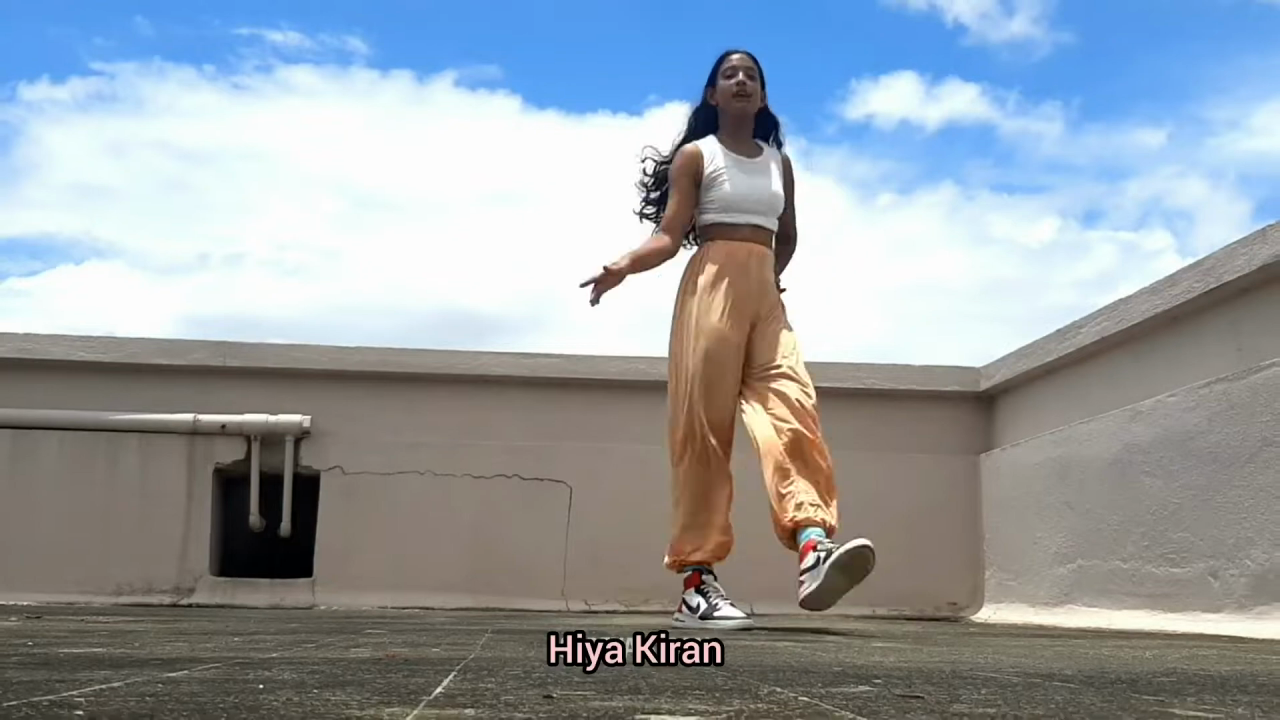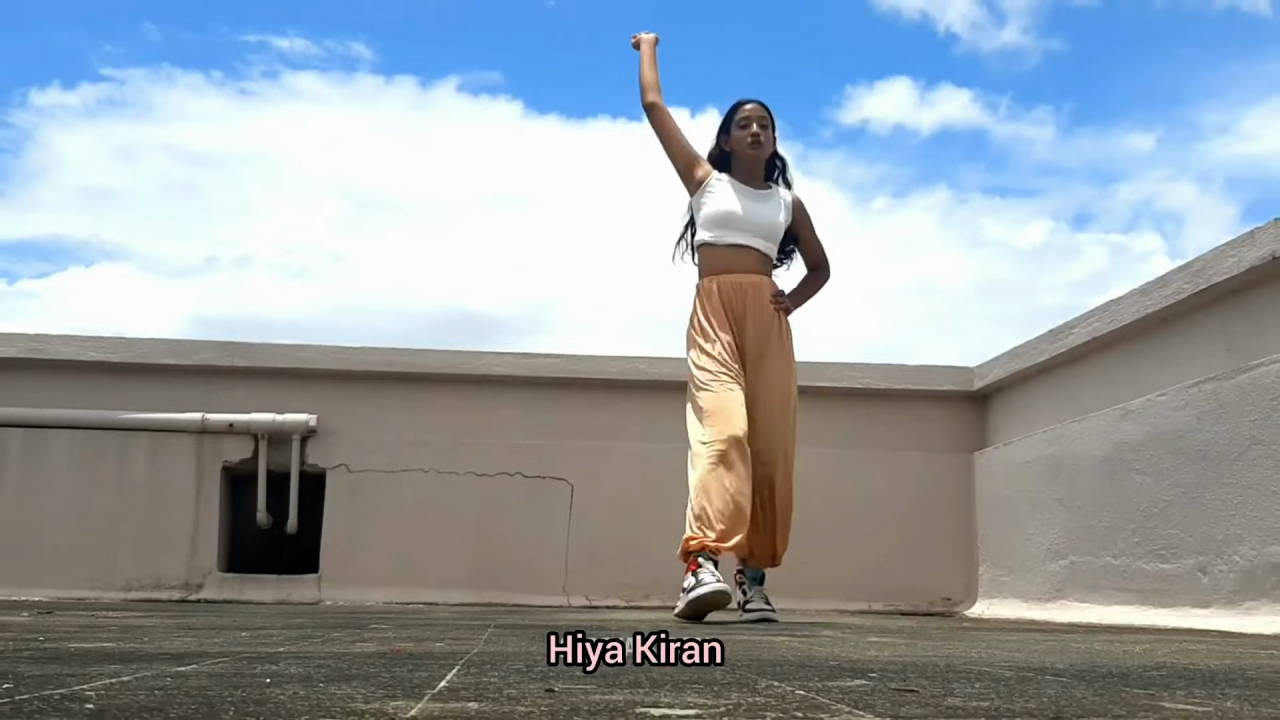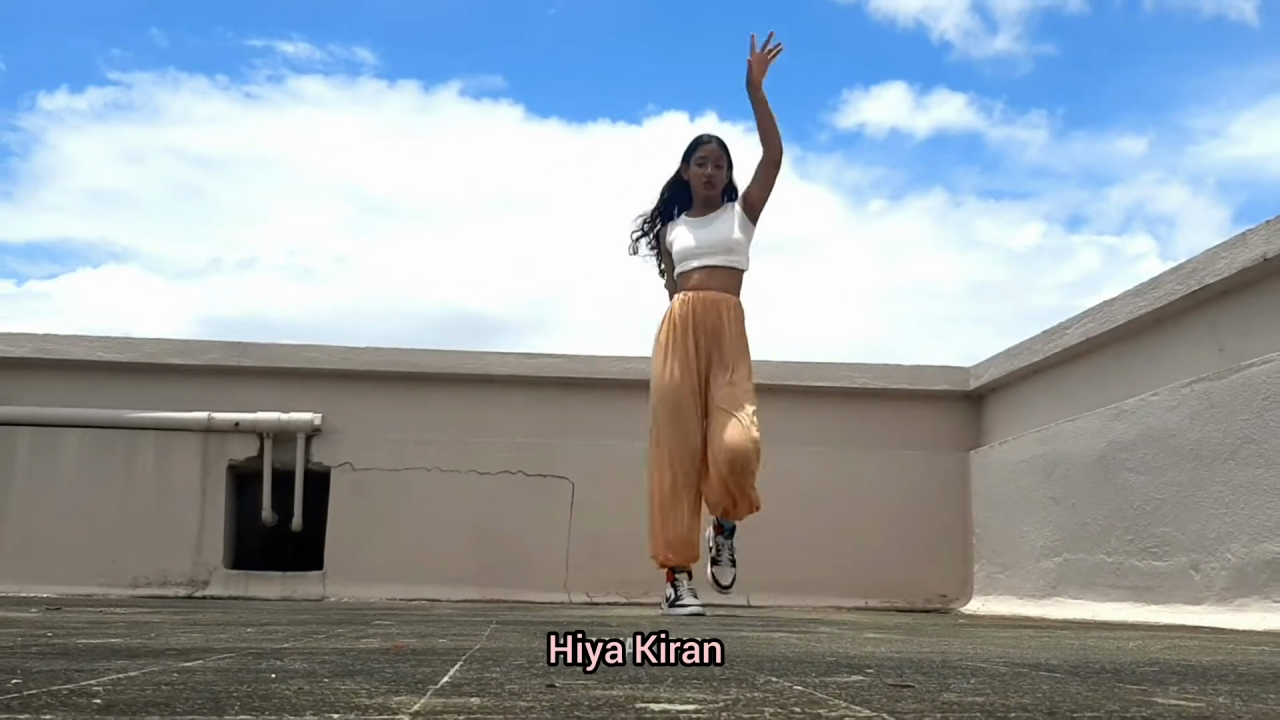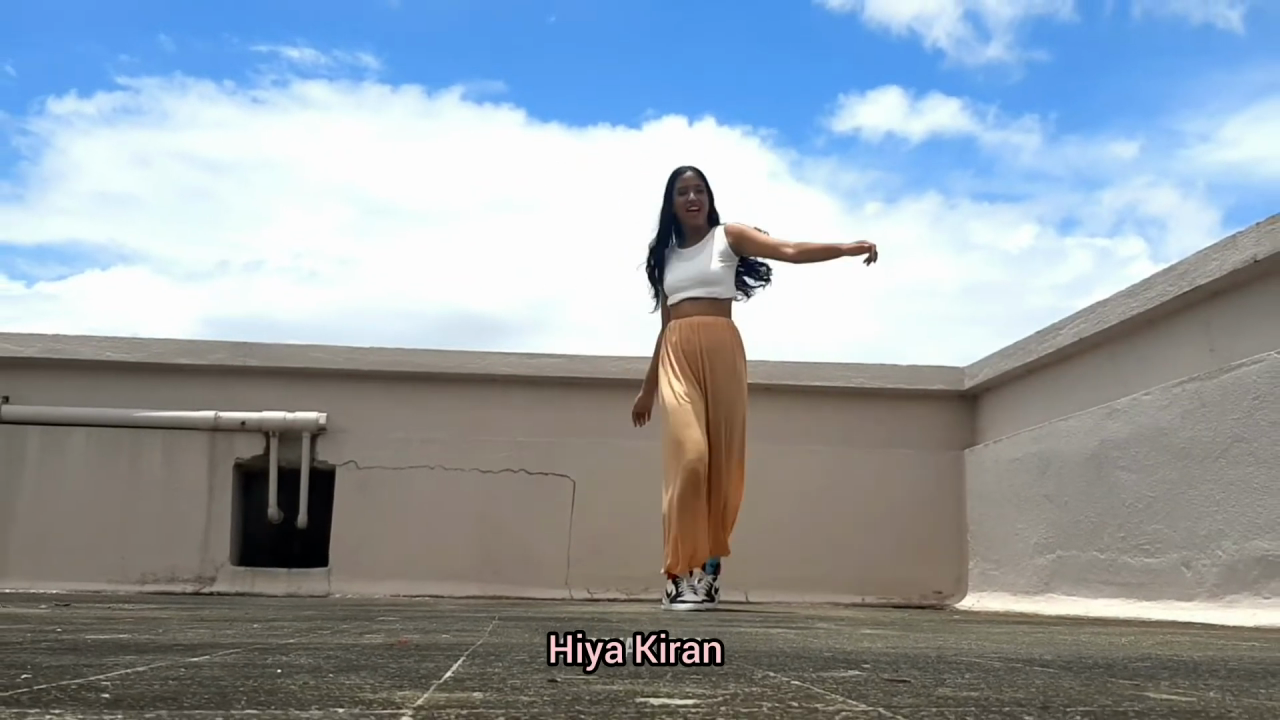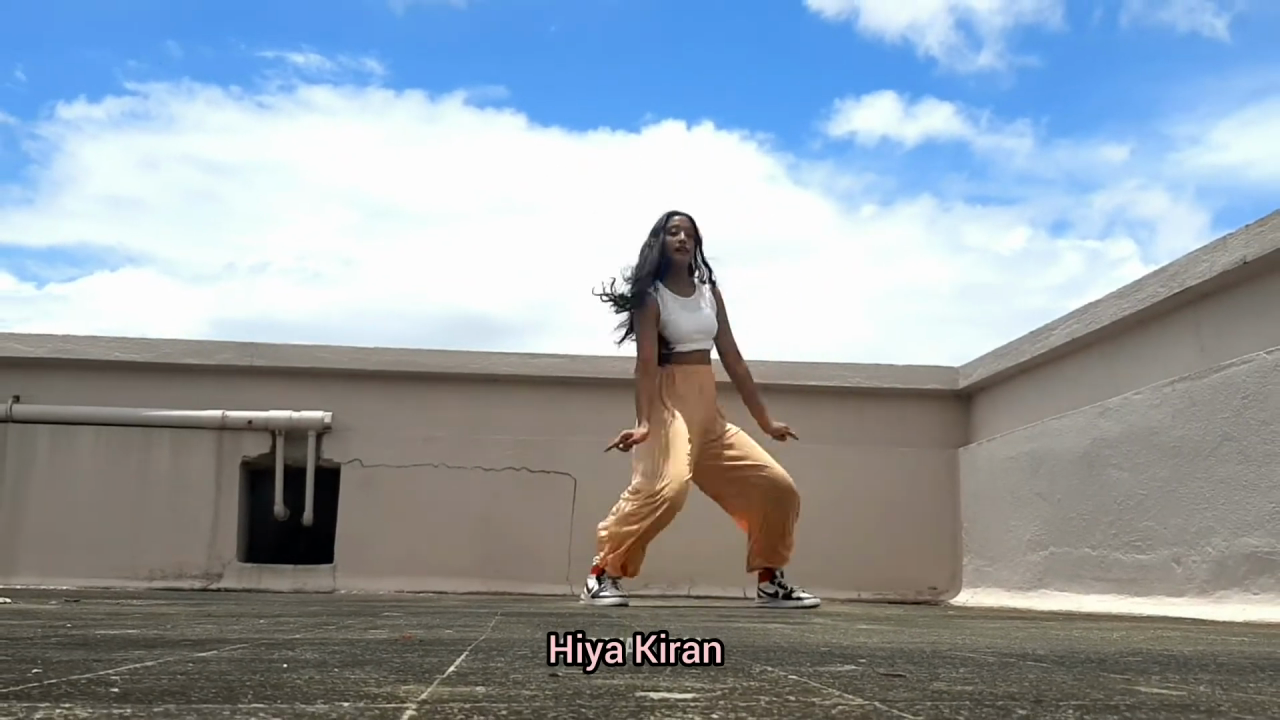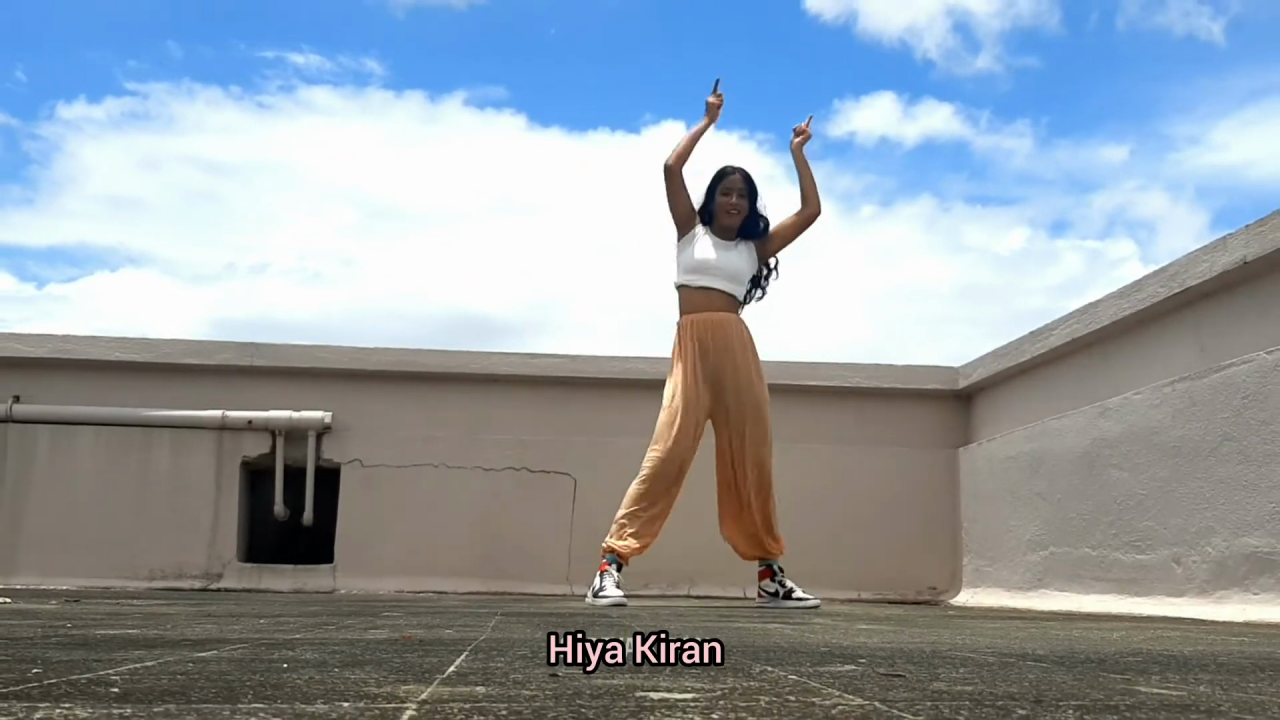
dt=0.7s
person 1, frame 1
left shoulder: (779, 162)
right shoulder: (693, 156)
right elbow: (669, 237)
left wrist: (769, 279)
right wrist: (623, 267)
left hip: (763, 297)
right hip: (712, 289)
left knee: (791, 403)
right knee: (704, 427)
left ankle: (815, 545)
right ankle: (697, 579)
person 1, frame 2
left shoulder: (788, 202)
right shoulder: (704, 179)
left elbow: (820, 269)
right elbow: (655, 106)
left wrist: (791, 299)
right wrist: (648, 49)
left hip: (768, 329)
right hip: (712, 319)
left knee: (771, 448)
right knee: (725, 431)
left ankle: (752, 576)
right ankle: (701, 567)
person 1, frame 3
left shoulder: (744, 211)
right shoulder: (670, 227)
left elbow: (774, 156)
left wrist: (756, 85)
right wrist: (664, 362)
left hip: (728, 329)
right hip: (677, 330)
left knee: (739, 440)
right knee: (678, 448)
left ankle: (724, 527)
right ankle: (677, 573)
person 1, frame 4
left shoulder: (731, 236)
right shoulder: (666, 257)
left elbow: (793, 251)
left wrist: (849, 248)
right wrist: (647, 389)
left hip: (724, 350)
right hip: (677, 362)
left knee: (725, 465)
right knee: (689, 460)
left ankle: (708, 568)
right ankle: (679, 575)
person 1, frame 5
left shoulder: (710, 292)
right shoulder: (649, 296)
left elbow: (732, 356)
right elbow: (646, 363)
left wrist: (765, 414)
right wrist: (645, 423)
left hip: (710, 408)
right hip: (670, 401)
left knee: (778, 488)
right knee: (665, 488)
left ankle: (770, 578)
right ankle: (603, 572)
person 1, frame 6
left shoulder: (755, 248)
right shoulder: (690, 229)
left elbow: (811, 211)
right elbow: (671, 168)
left wrist: (798, 153)
right wrist: (707, 121)
left hip: (739, 351)
right hip: (692, 347)
left knee: (751, 463)
right knee: (666, 457)
left ankle: (770, 573)
right ankle: (611, 563)
